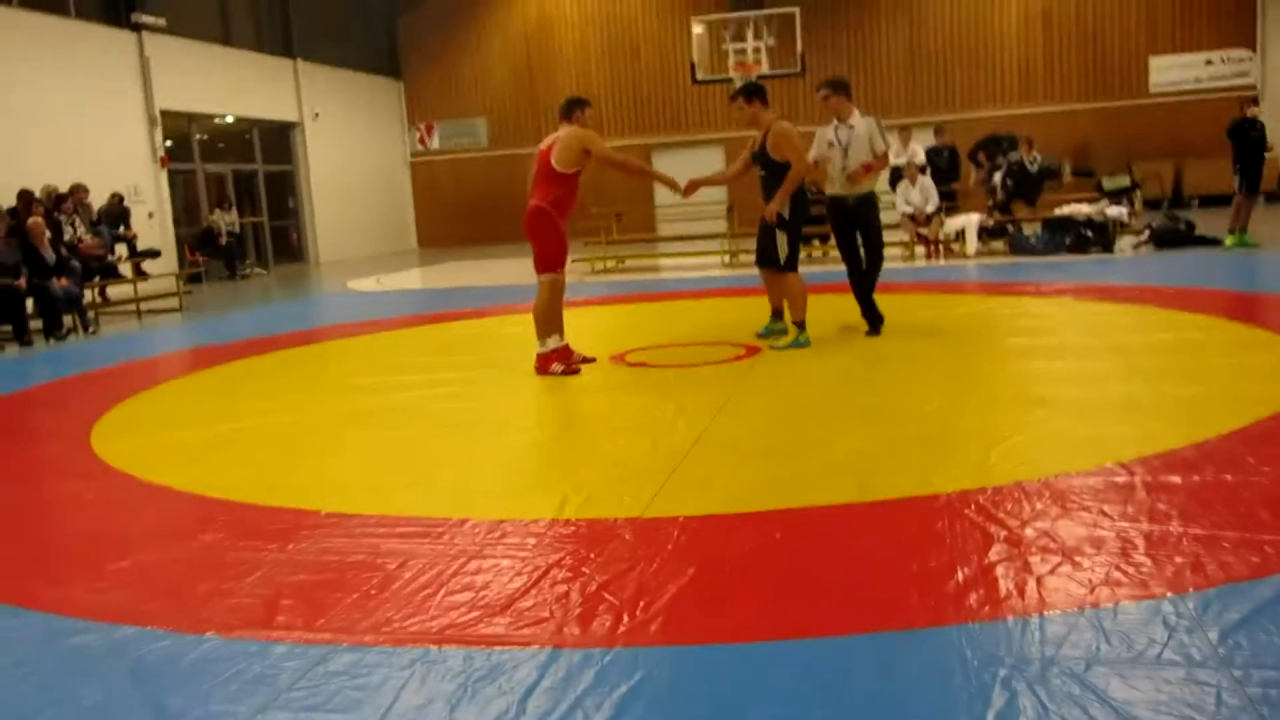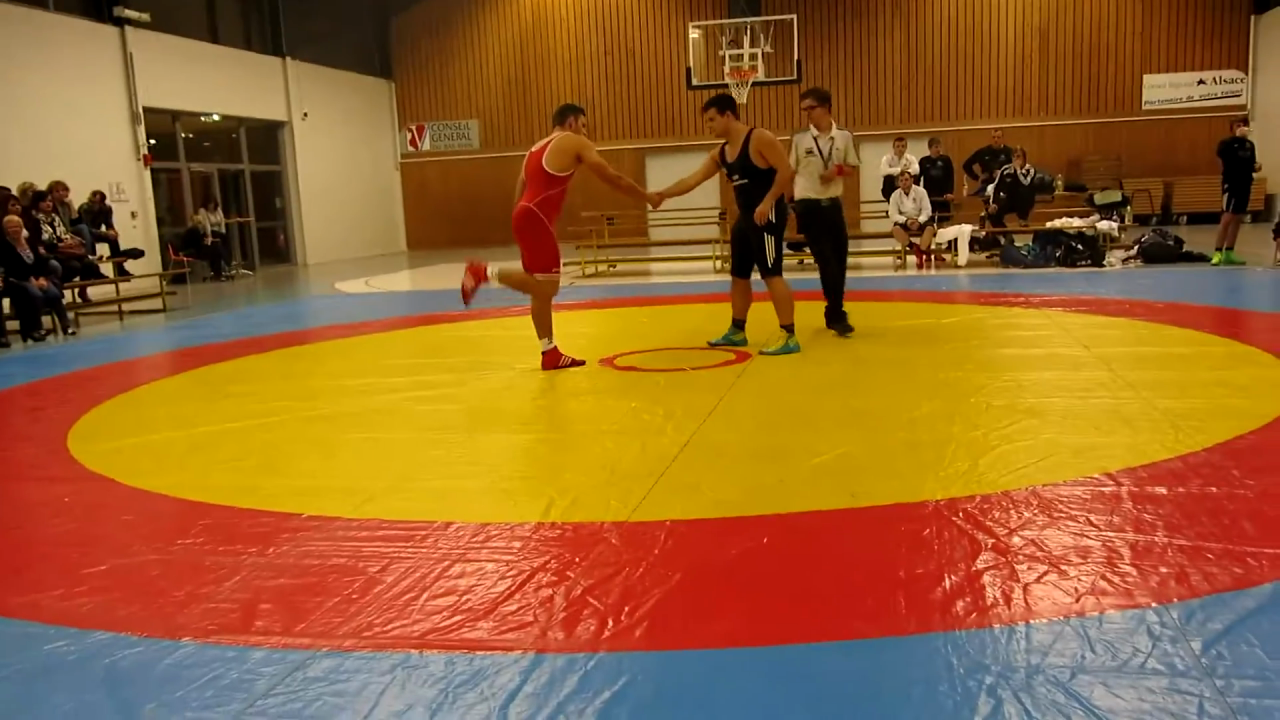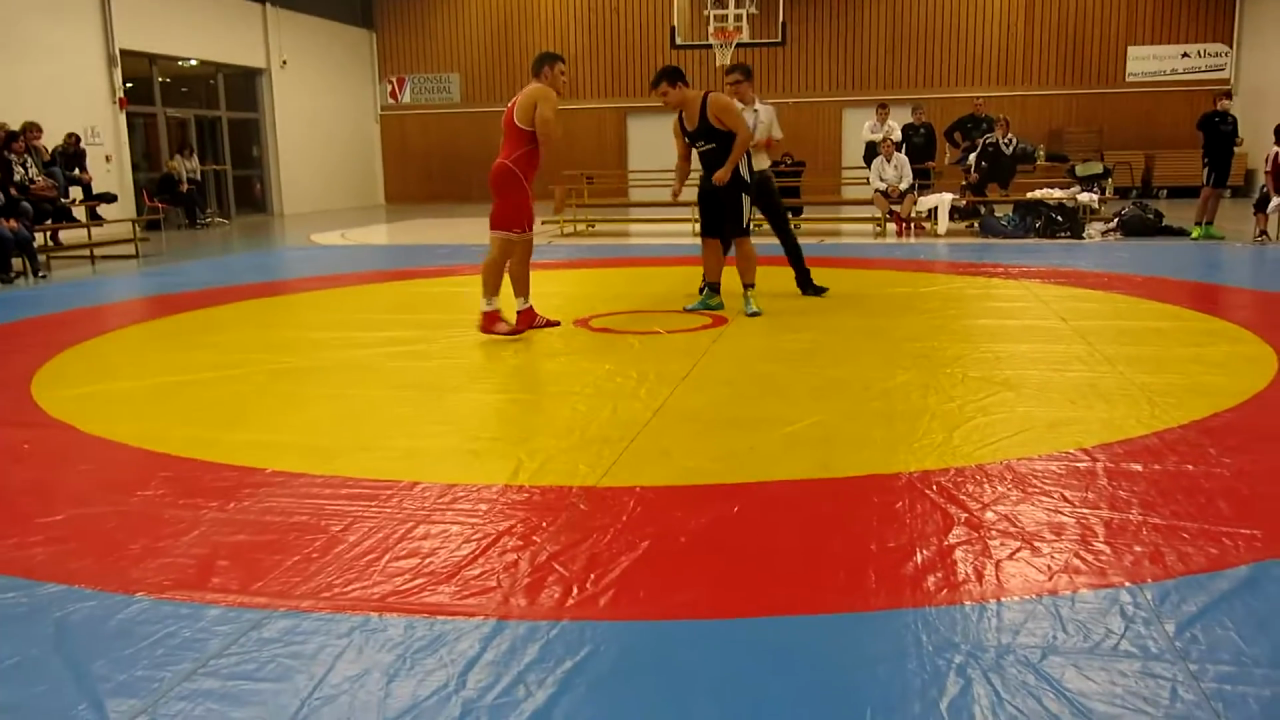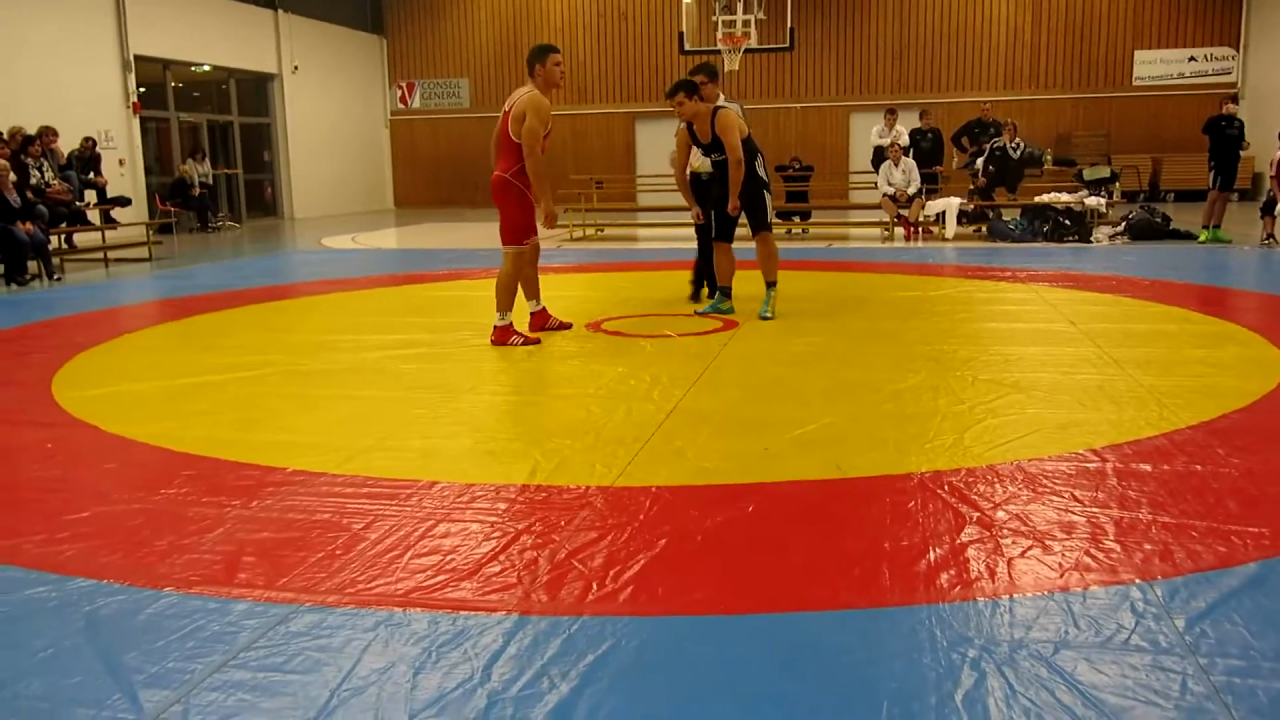
dt=0.4s
person 1, frame 1
left shoulder: (548, 142)
right shoulder: (581, 137)
left elbow: (532, 186)
right elbow: (623, 163)
right wrist: (660, 177)
left hip: (541, 215)
right hip: (546, 218)
left knee: (556, 286)
right knee: (549, 287)
left ankle: (560, 349)
right ankle: (545, 356)
person 1, frame 2
left shoulder: (538, 148)
right shoulder: (574, 142)
left elbow: (520, 191)
right elbow: (612, 177)
right wrist: (646, 197)
left hip: (527, 218)
right hip: (536, 220)
left knee: (543, 289)
right knee: (547, 286)
left ankle: (550, 353)
right ankle: (484, 272)
person 1, frame 3
left shoulder: (521, 99)
right shoulder: (544, 94)
right elbow: (547, 141)
right wrist: (557, 185)
left hip: (510, 175)
right hip: (512, 177)
left knee: (522, 246)
right knee: (505, 246)
left ankle: (525, 313)
right ankle: (489, 314)
person 1, frame 4
left shoulder: (520, 97)
right shoulder: (537, 103)
left elbow: (497, 140)
right elbow: (532, 155)
right wrist: (546, 200)
left hip: (508, 182)
right hip: (514, 186)
left knee: (530, 251)
right knee: (515, 257)
left ankle: (539, 315)
right ankle: (502, 329)
person 2, frame 1
left shoulder: (781, 129)
right shoulder: (759, 138)
left elbow: (801, 166)
right elbow: (734, 172)
left wrist: (780, 198)
right wrist: (702, 182)
left hip: (787, 206)
right hip: (776, 207)
left knee: (786, 269)
right knee: (767, 265)
left ankle: (799, 331)
right ankle: (777, 321)
person 2, frame 2
left shoulder: (760, 138)
right shoulder: (719, 153)
left elbow: (786, 171)
right elbow: (693, 179)
left wrist: (768, 202)
right wrist: (663, 194)
left hip: (766, 215)
right hip: (745, 217)
left knee: (772, 275)
right knee: (739, 276)
left ankle: (789, 337)
right ankle: (737, 331)
person 2, frame 3
left shoulder: (716, 102)
right shoulder: (679, 122)
left elbow: (745, 133)
right elbow: (683, 160)
left wrist: (727, 168)
right wrist: (678, 182)
left hip: (735, 175)
right hip: (710, 178)
left knee: (740, 237)
right knee: (709, 238)
left ankle: (749, 294)
right ankle: (712, 295)
person 2, frame 4
left shoulder: (724, 118)
right shoulder: (686, 134)
left elbow: (736, 158)
right elbow: (680, 172)
left wrist: (734, 197)
right wrist: (692, 205)
left hip: (751, 178)
right hip: (723, 181)
left knee: (763, 234)
right knee: (720, 242)
left ankle: (771, 295)
right ankle: (723, 299)
person 3, frame 1
left shoulder: (868, 124)
right shoulder: (824, 133)
left elbow: (884, 159)
right elbow: (813, 164)
left wrist: (866, 168)
right wrist: (820, 169)
left hip: (865, 199)
right hip: (837, 202)
left knee: (874, 256)
right knee: (852, 262)
left ankle: (867, 300)
right ankle: (871, 316)
person 3, frame 2
left shoulder: (844, 137)
right shoulder: (800, 139)
left elbow: (853, 169)
right elbow: (790, 173)
left wrist: (838, 170)
left hip: (833, 205)
right hip: (808, 206)
left knee: (840, 262)
right knee: (827, 262)
left ankle: (833, 315)
right ankle: (838, 315)
person 3, frame 3
left shoulder: (767, 110)
left elbow: (776, 143)
left wrist: (764, 142)
left hip: (762, 177)
left knee: (784, 229)
left ankle: (805, 281)
person 3, frame 4
left shoulder: (732, 108)
right hip: (697, 177)
left knee: (711, 229)
right knee: (702, 232)
left ankle: (699, 283)
right ankle: (712, 284)
